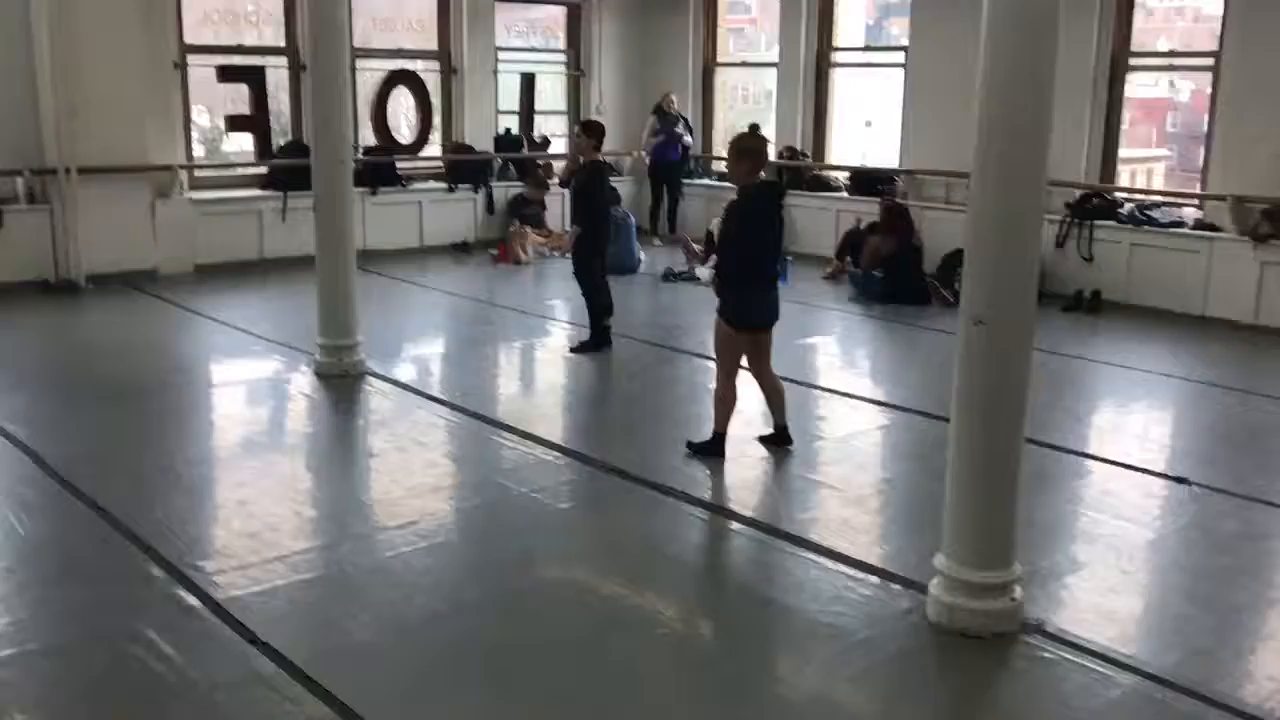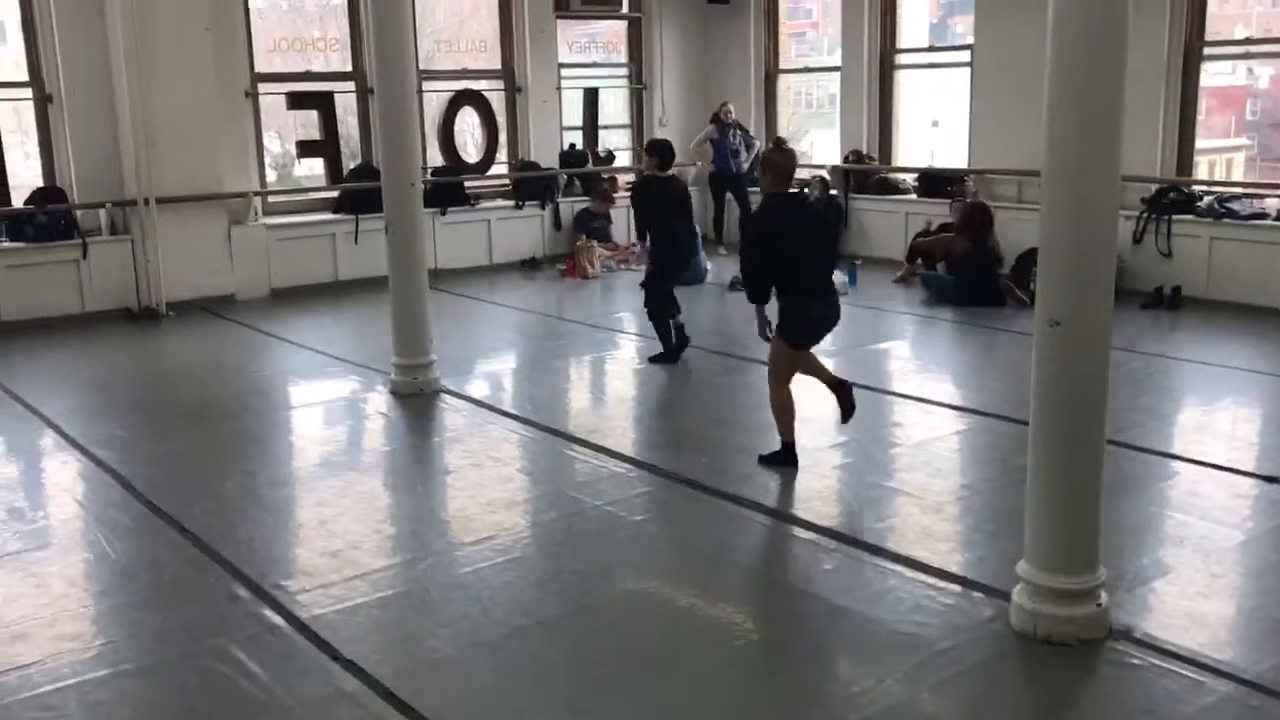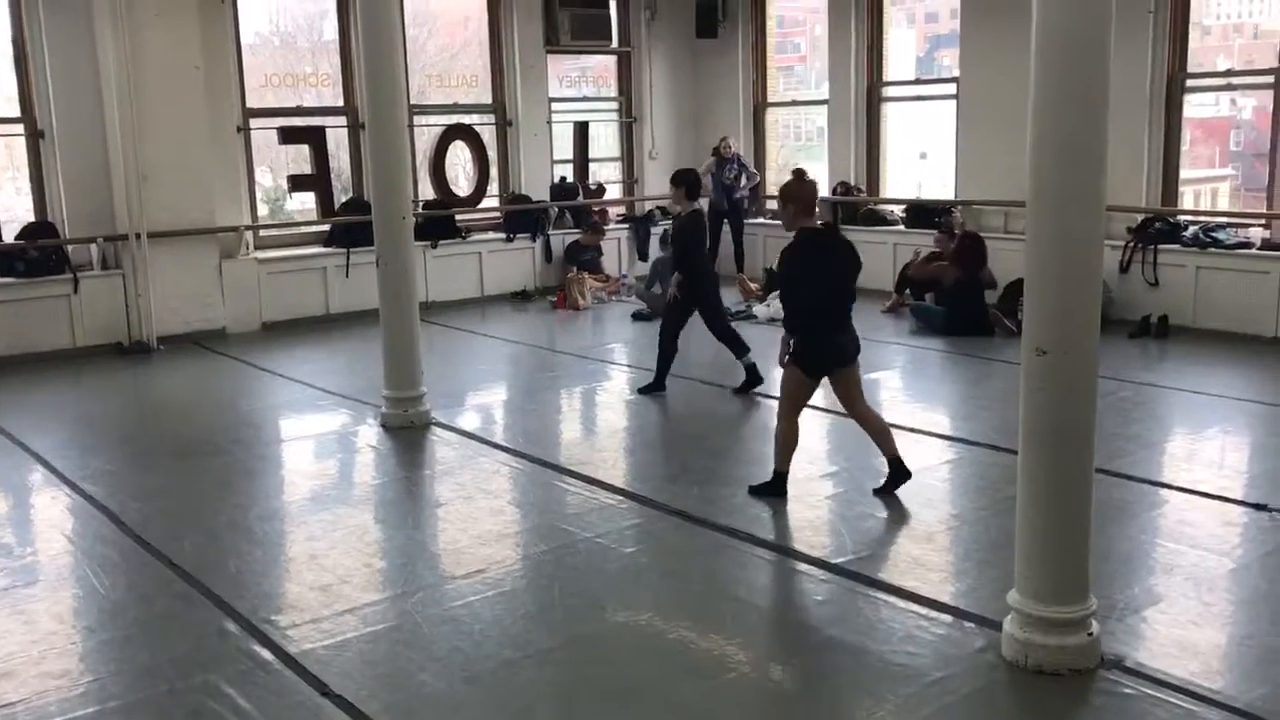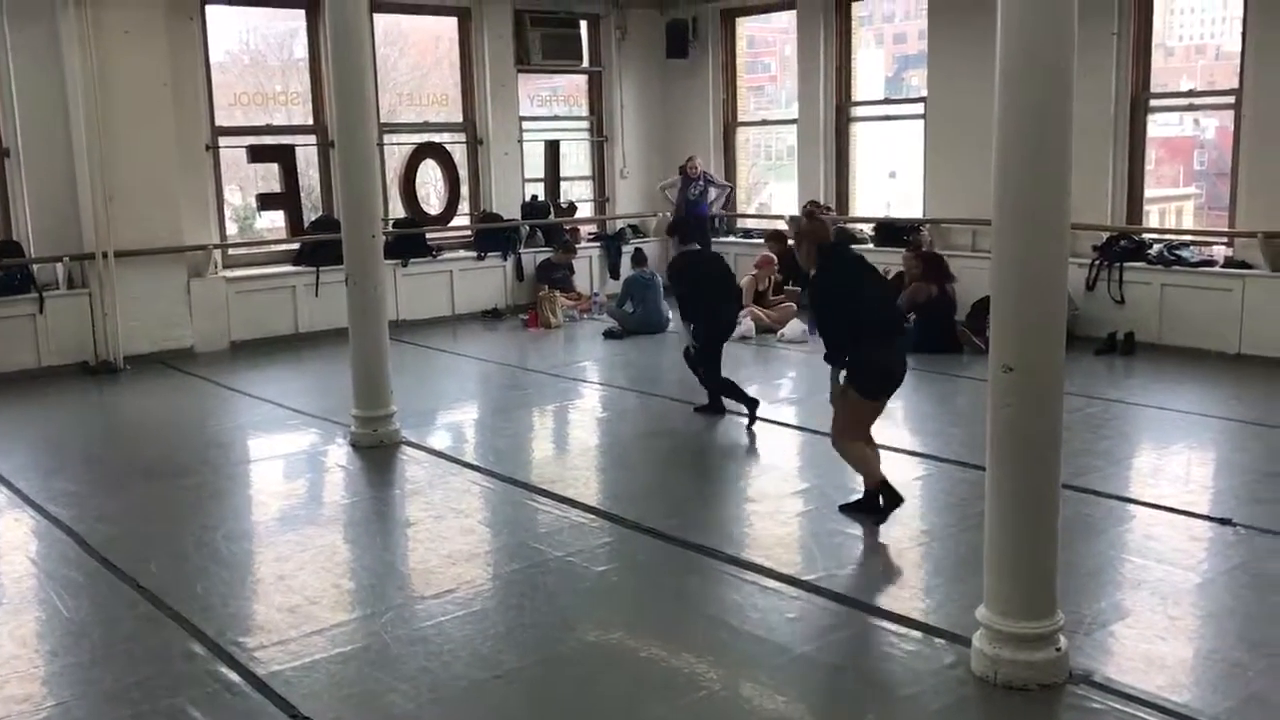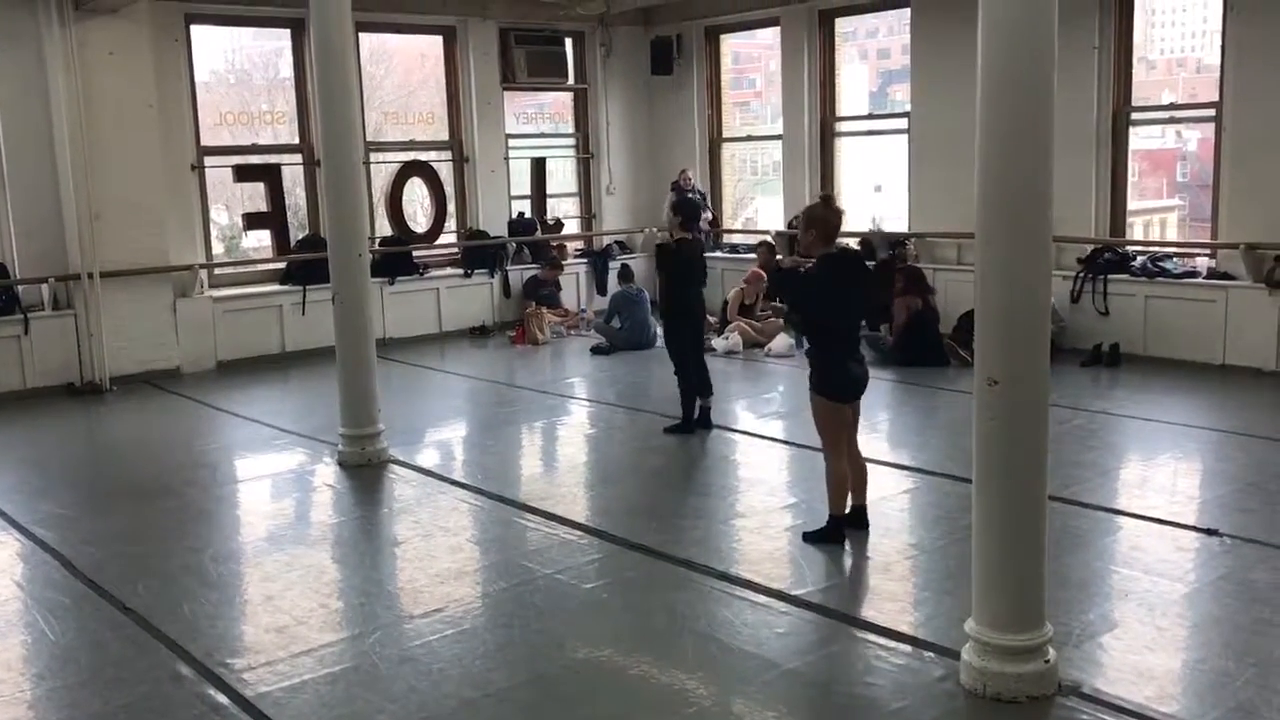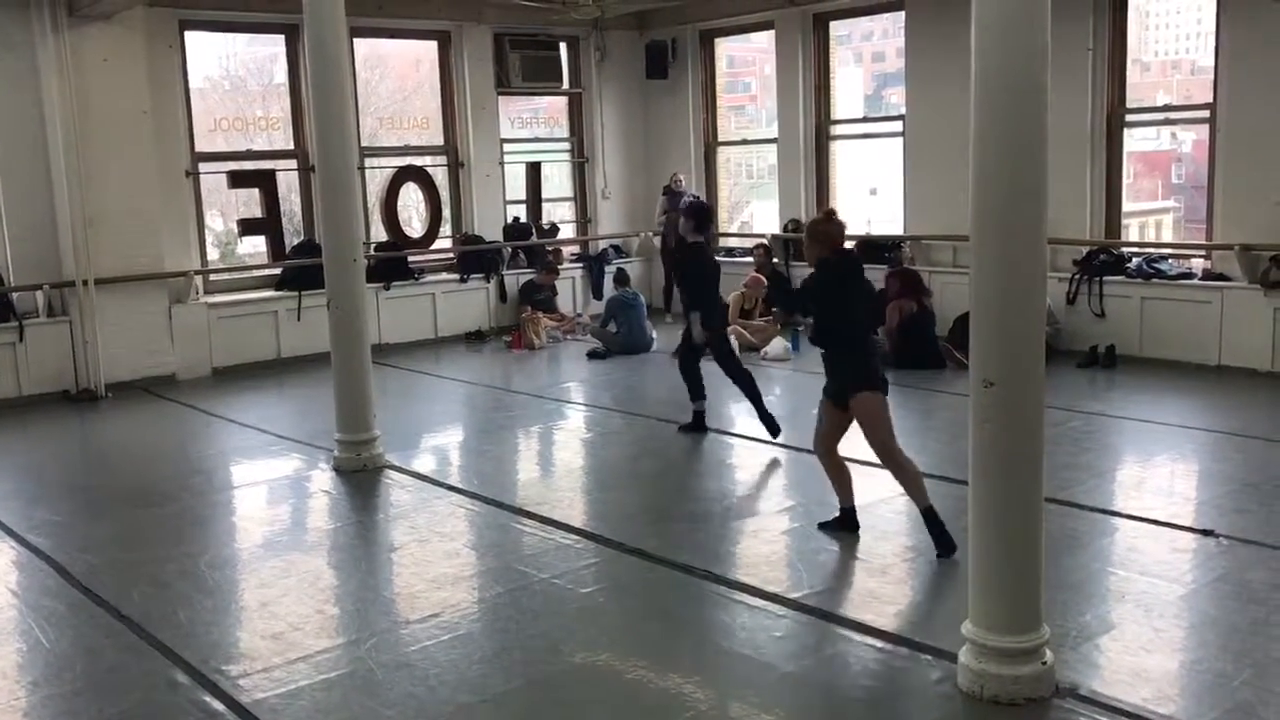
dt=0.7s
person 1, frame 1
left shoulder: (741, 208)
right shoulder: (772, 200)
left elbow: (729, 259)
left wrist: (720, 283)
left hip: (742, 299)
right hip: (767, 296)
left knee: (726, 374)
right knee: (762, 367)
left ankle: (716, 441)
right ankle: (781, 431)
person 1, frame 2
left shoulder: (762, 220)
right shoulder: (810, 209)
left elbow: (754, 270)
right elbow: (830, 252)
left wrist: (760, 312)
left hip: (799, 309)
right hip: (828, 304)
left knee: (778, 381)
right knee: (796, 356)
left ankle: (787, 451)
right ankle: (837, 385)
person 1, frame 3
left shoulder: (796, 252)
right shoulder: (836, 242)
left elbow: (796, 308)
right elbow: (851, 275)
left wrist: (786, 339)
left hip: (815, 346)
right hip: (846, 338)
left knee: (787, 413)
right knee: (859, 407)
left ankle: (778, 482)
right ankle: (897, 468)
person 1, frame 4
left shoulder: (823, 281)
right shoulder: (857, 264)
left elbow: (833, 332)
right elbow: (892, 307)
left wrist: (835, 378)
right wrist: (891, 341)
left hip: (870, 362)
right hip: (893, 358)
left knee: (843, 438)
right knee: (860, 433)
left ankle: (886, 492)
right ankle: (871, 499)
person 1, frame 5
left shoulder: (819, 275)
right shoulder: (851, 267)
left wrist: (789, 272)
left hip: (830, 370)
right hip: (853, 367)
left knee: (833, 451)
right knee: (849, 446)
left ankle: (836, 523)
right ankle: (858, 512)
person 1, frame 6
left shoulder: (835, 276)
right shoulder: (850, 280)
left elbow: (805, 302)
left hip: (860, 378)
right hip: (840, 377)
left knee: (889, 454)
right knee: (823, 447)
left ankle: (933, 523)
right ankle: (848, 516)
person 2, frame 1
left shoulder: (596, 170)
right shoulder: (585, 167)
left elbow: (592, 209)
right elbow: (565, 182)
left wrist: (574, 234)
right wrist: (574, 159)
left hip: (591, 236)
right hip: (589, 235)
left knee: (591, 285)
right knee: (597, 283)
left ankle: (597, 338)
right ankle: (602, 334)
person 2, frame 2
left shoulder: (644, 184)
right shoulder: (679, 185)
left elbow: (641, 218)
right elbow: (687, 218)
left wrist: (644, 246)
left hip: (666, 251)
right hip: (688, 248)
left knee: (654, 299)
right knee: (663, 293)
left ankle: (670, 351)
right ankle: (680, 335)
person 2, frame 3
left shoulder: (690, 220)
right shoulder: (689, 216)
left elbow: (688, 257)
left wrist: (675, 281)
right wrist: (677, 279)
left hip: (693, 283)
right hip: (704, 281)
left knee: (669, 331)
right knee: (721, 326)
left ankle: (659, 381)
right ankle: (752, 373)
person 2, frame 4
left shoulder: (677, 264)
right shoulder: (713, 258)
left elbow: (683, 298)
right elbow: (734, 290)
left wrist: (688, 331)
left hip: (710, 321)
right hip: (727, 317)
left knee: (709, 374)
right knee: (693, 355)
left ankle: (748, 402)
right ankle: (715, 402)
person 2, frame 5
left shoulder: (673, 249)
right shoulder: (695, 246)
left wrist: (663, 249)
left hip: (677, 313)
right hip: (696, 310)
left knee: (684, 366)
right knee: (697, 361)
left ankle: (687, 421)
right ankle: (704, 415)
person 2, frame 6
left shoulder: (689, 251)
right shoulder: (702, 250)
left elbow: (694, 288)
left wrist: (695, 322)
left hip: (705, 317)
right hip: (711, 314)
left knee: (731, 366)
right knee: (687, 363)
left ankle: (763, 414)
right ankle: (698, 418)
